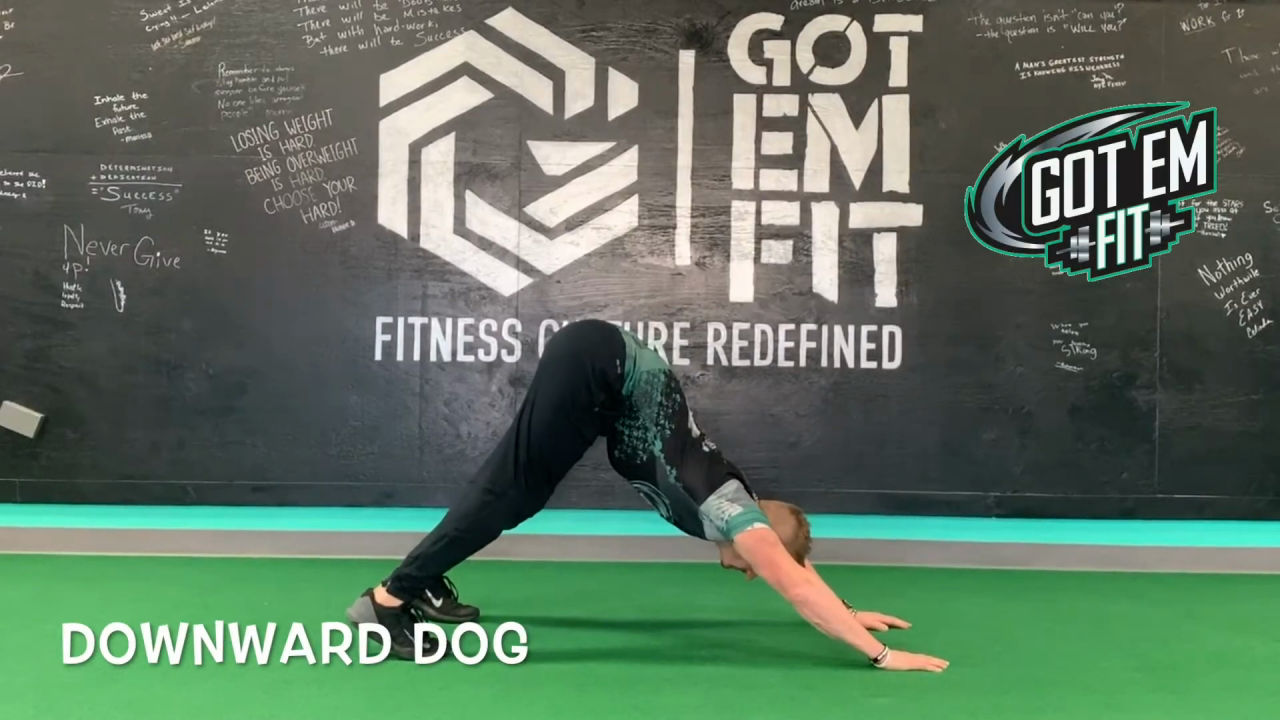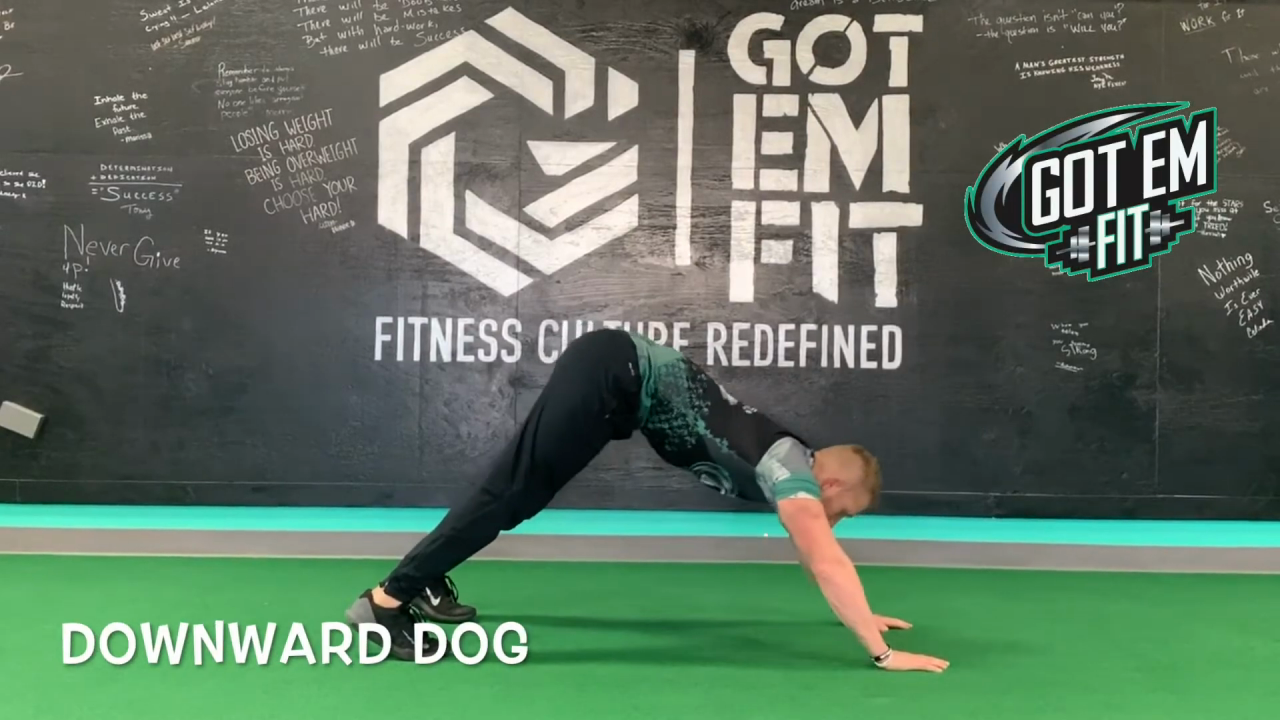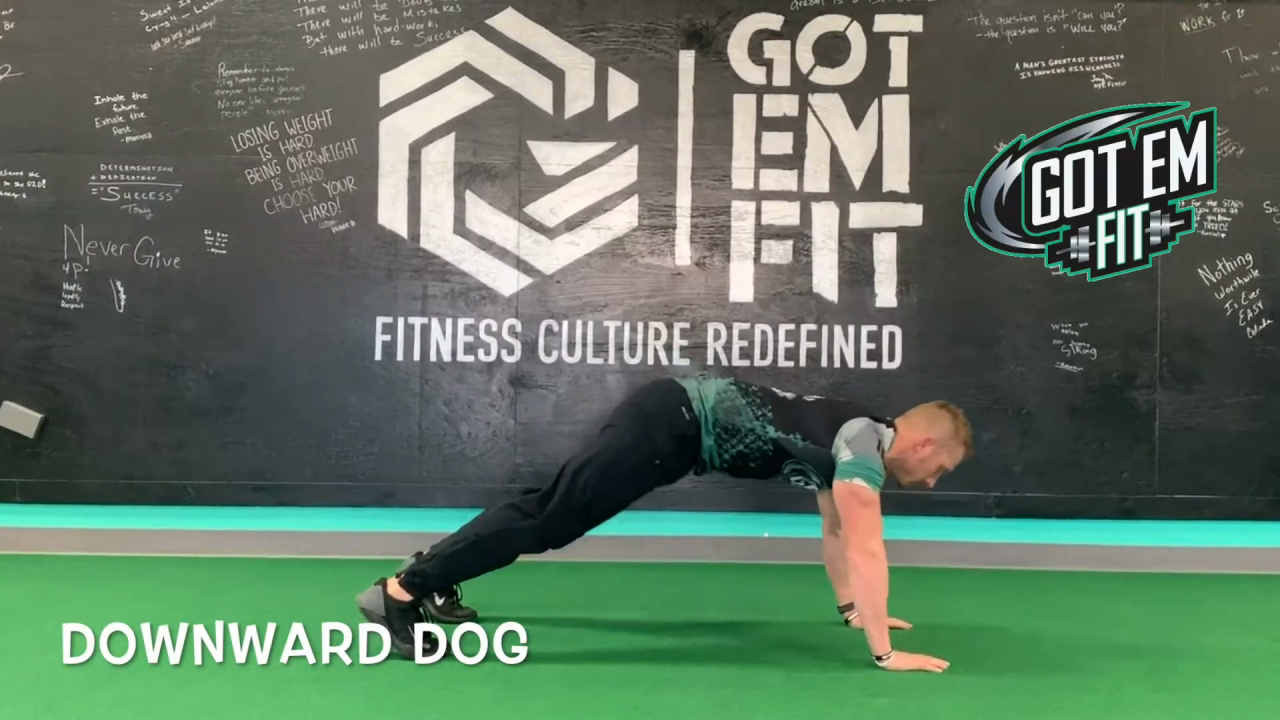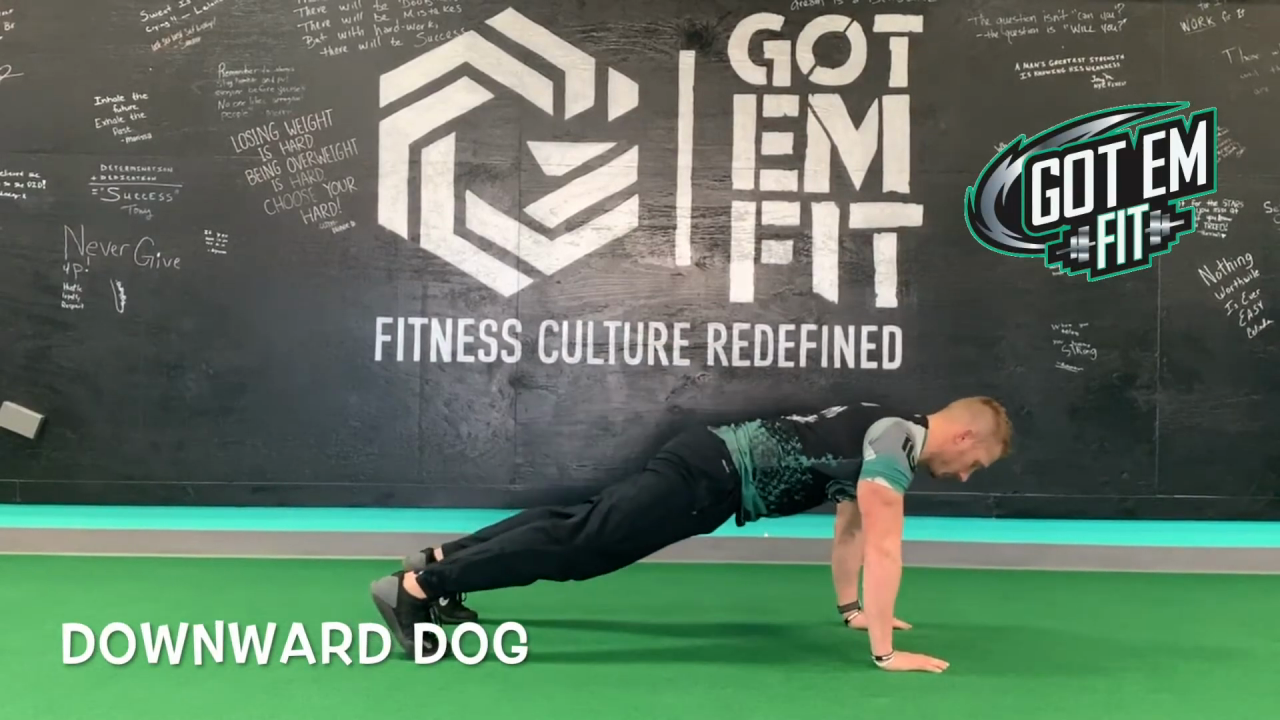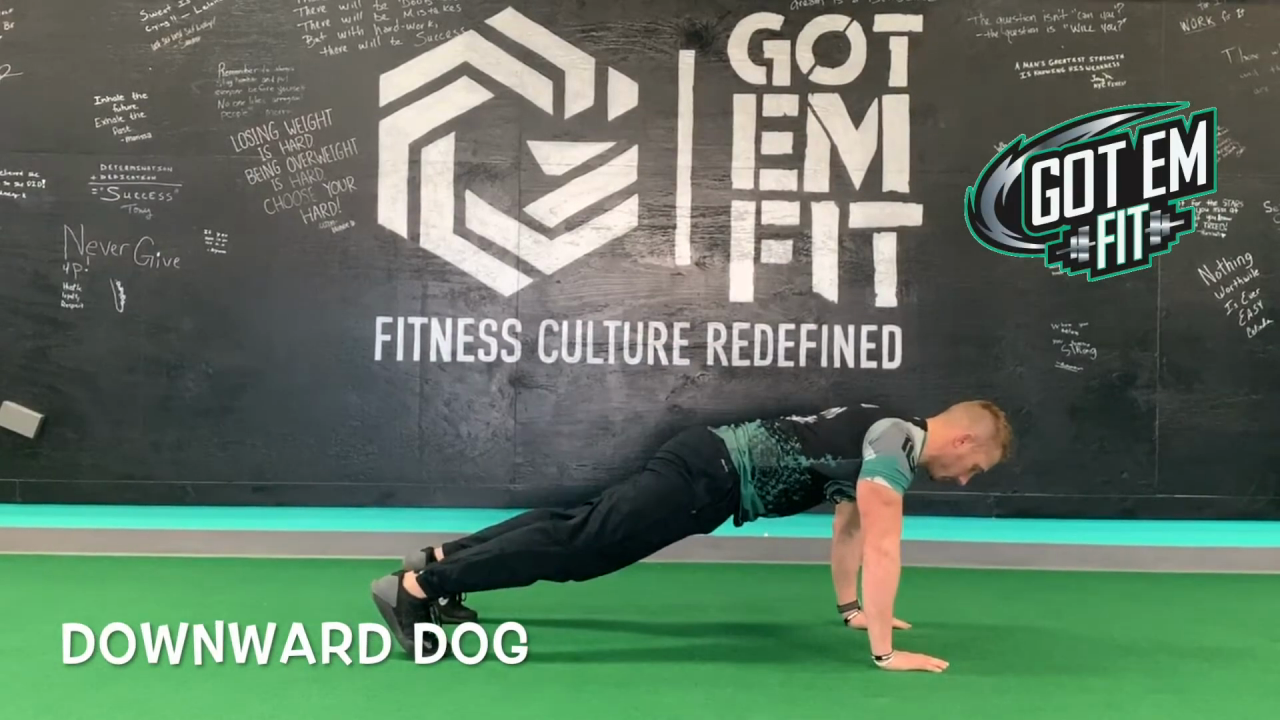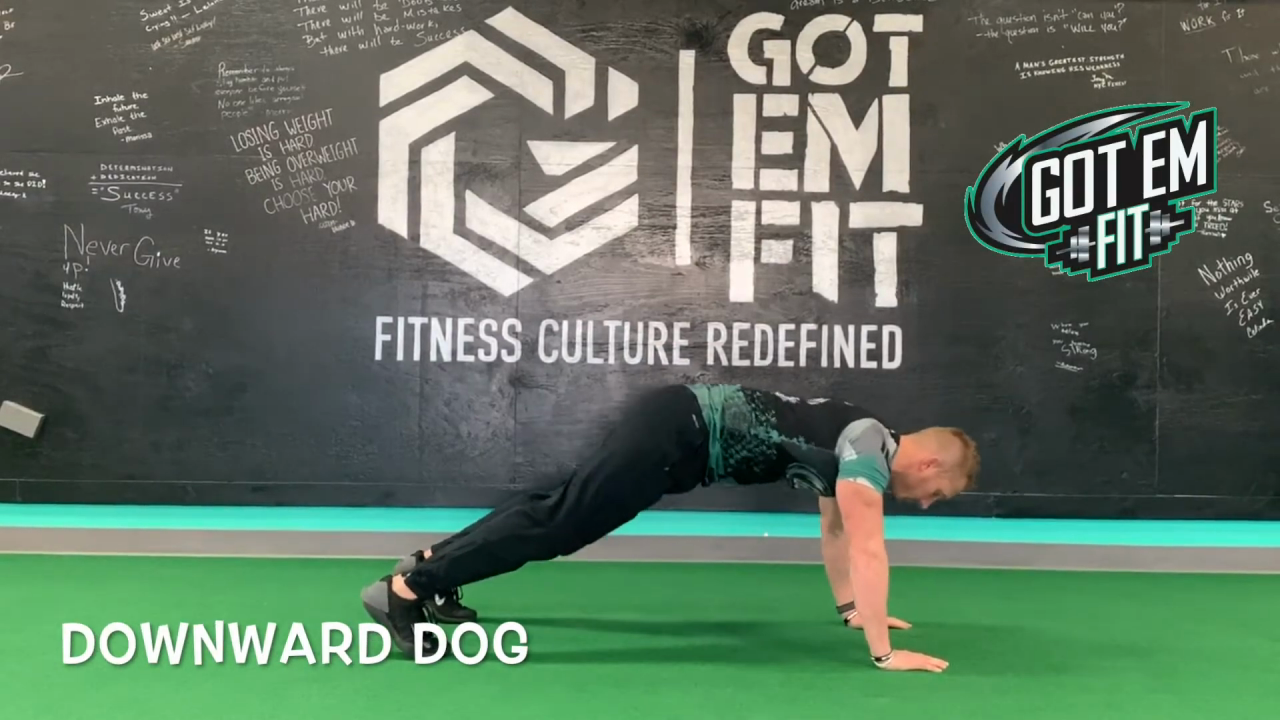
dt=0.5s
person 1, frame 1
left shoulder: (732, 500)
right shoulder: (728, 509)
left elbow: (795, 569)
right elbow: (797, 587)
left wrist: (847, 613)
right wrist: (880, 654)
left hip: (600, 359)
right hip: (596, 363)
left knee: (514, 485)
right knee: (511, 491)
left ankle: (423, 583)
right ankle: (388, 598)
person 1, frame 2
left shoulder: (790, 459)
right shoulder: (786, 465)
left elbow: (813, 552)
right elbow: (828, 560)
left wrist: (854, 612)
right wrist: (882, 652)
left hip: (618, 371)
right hip: (612, 371)
left knee: (519, 484)
right knee: (514, 491)
left ankle: (425, 583)
right ankle: (385, 600)
person 1, frame 3
left shoulder: (852, 438)
right shoulder: (865, 442)
left elbow: (836, 530)
right elbow: (866, 551)
left wrist: (851, 607)
right wrist: (885, 652)
left hip: (675, 415)
right hip: (672, 424)
left knee: (556, 506)
right knee: (550, 517)
left ankle: (431, 573)
right ankle: (399, 593)
person 1, frame 4
left shoulder: (884, 434)
right shoulder: (896, 444)
left elbow: (849, 526)
right elbow: (883, 550)
left wrist: (851, 608)
right wrist: (886, 652)
left hip: (710, 462)
right hip: (707, 477)
left knee: (581, 525)
right knee: (577, 546)
left ankle: (440, 560)
right ankle: (413, 588)
person 1, frame 5
left shoulder: (883, 436)
right shoulder: (895, 445)
left elbow: (848, 526)
right elbow: (882, 550)
left wrist: (850, 607)
right wrist: (885, 651)
left hip: (710, 461)
right hip: (706, 477)
left knee: (579, 525)
right knee: (577, 546)
left ankle: (442, 559)
right ankle: (414, 586)
person 1, frame 6
left shoulder: (856, 446)
right shoulder: (870, 449)
left elbow: (835, 528)
right elbow: (868, 552)
left wrist: (850, 607)
right wrist: (884, 652)
left hip: (678, 424)
right hip: (675, 431)
left knee: (562, 509)
right knee: (558, 522)
left ankle: (430, 563)
right ankle: (403, 590)
